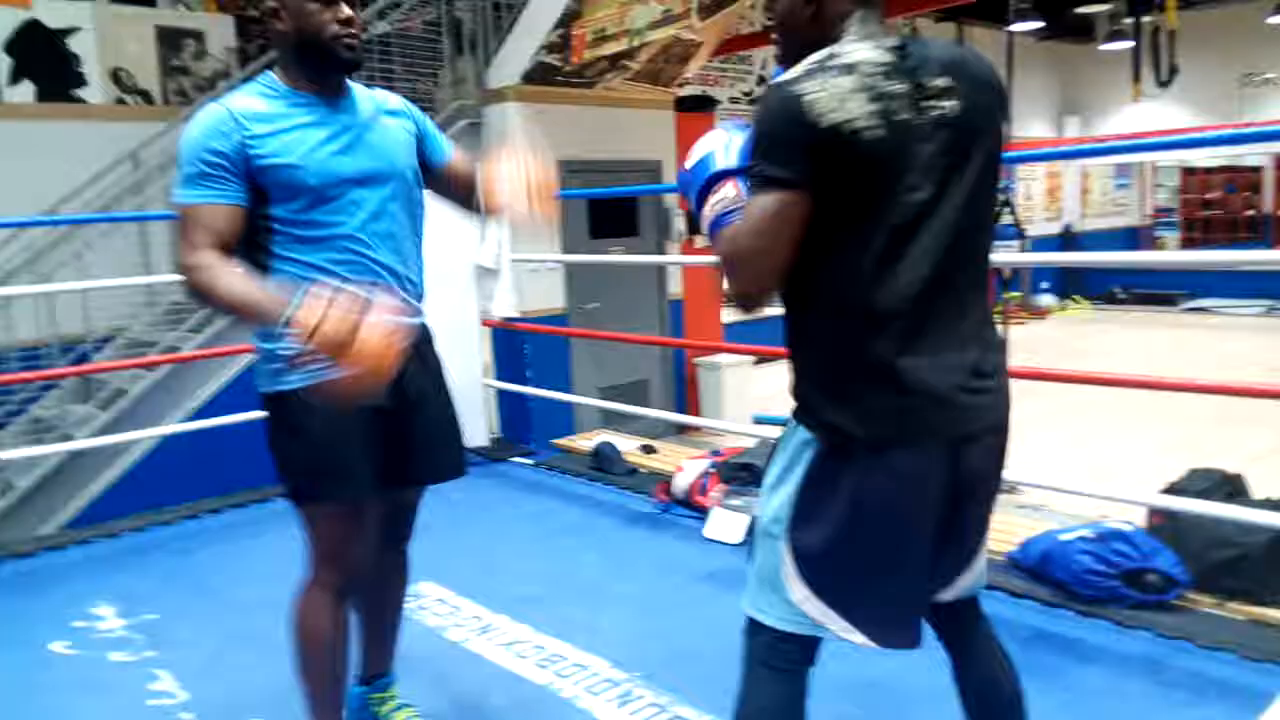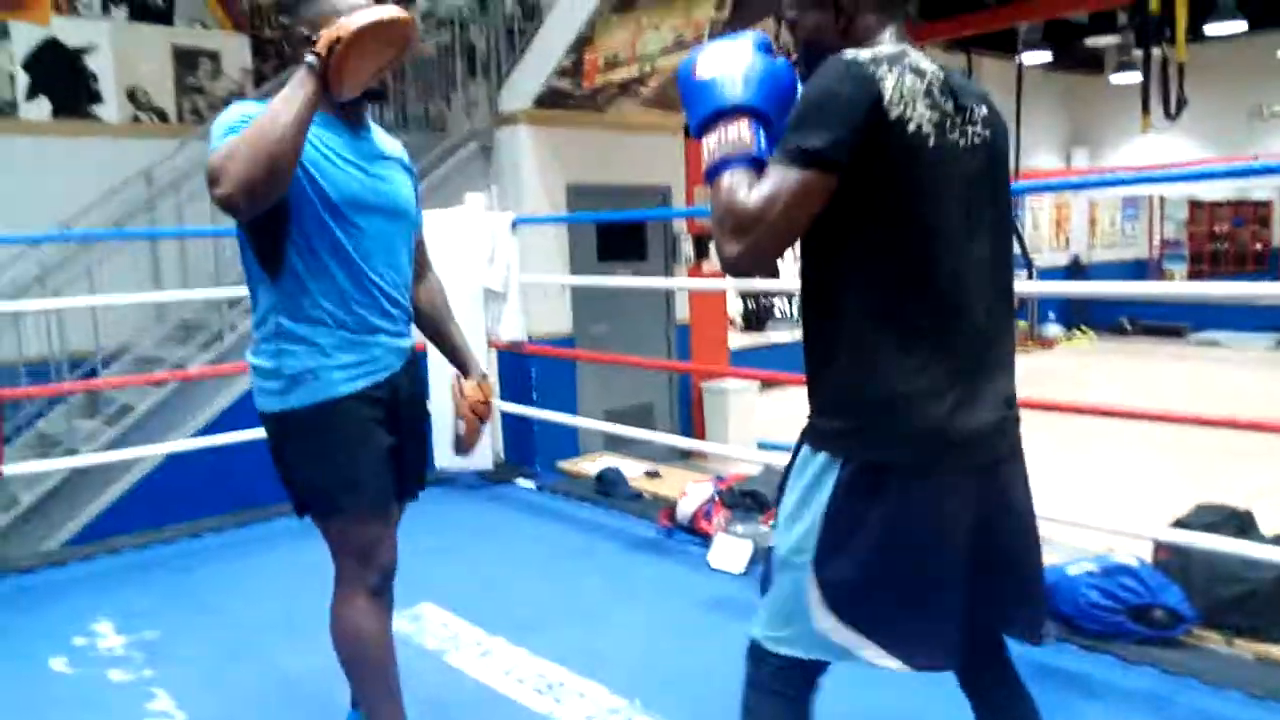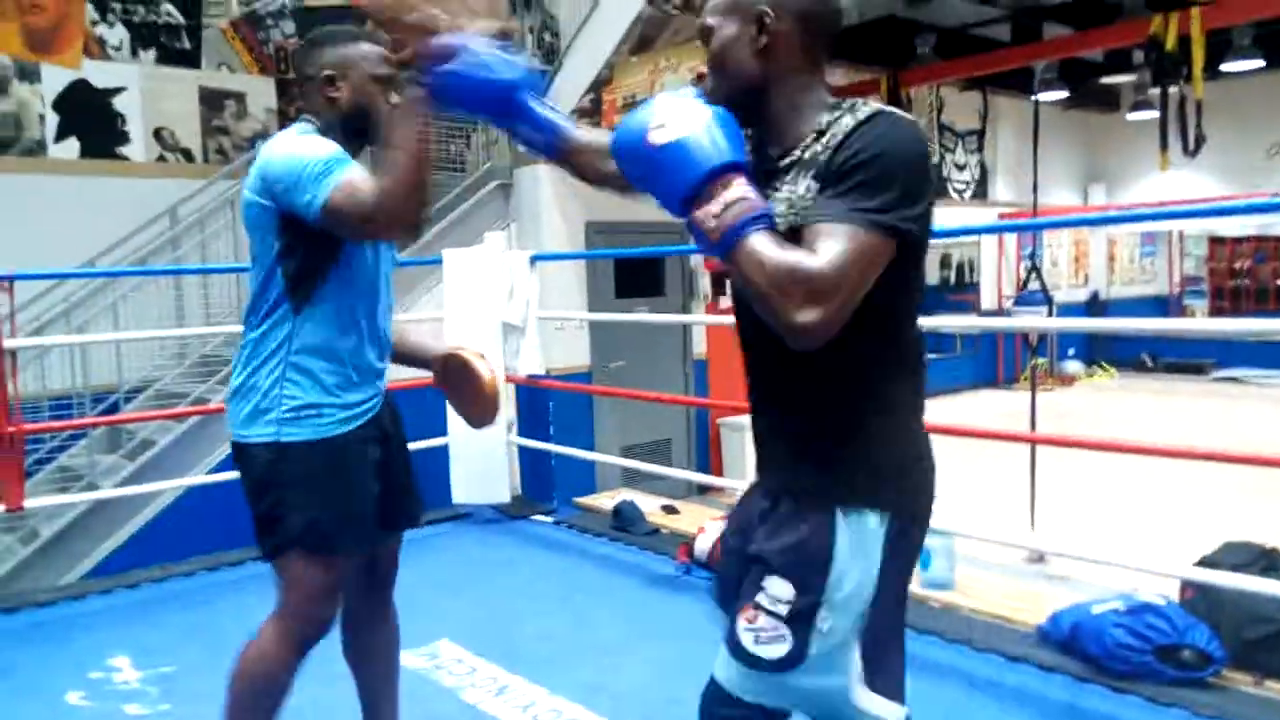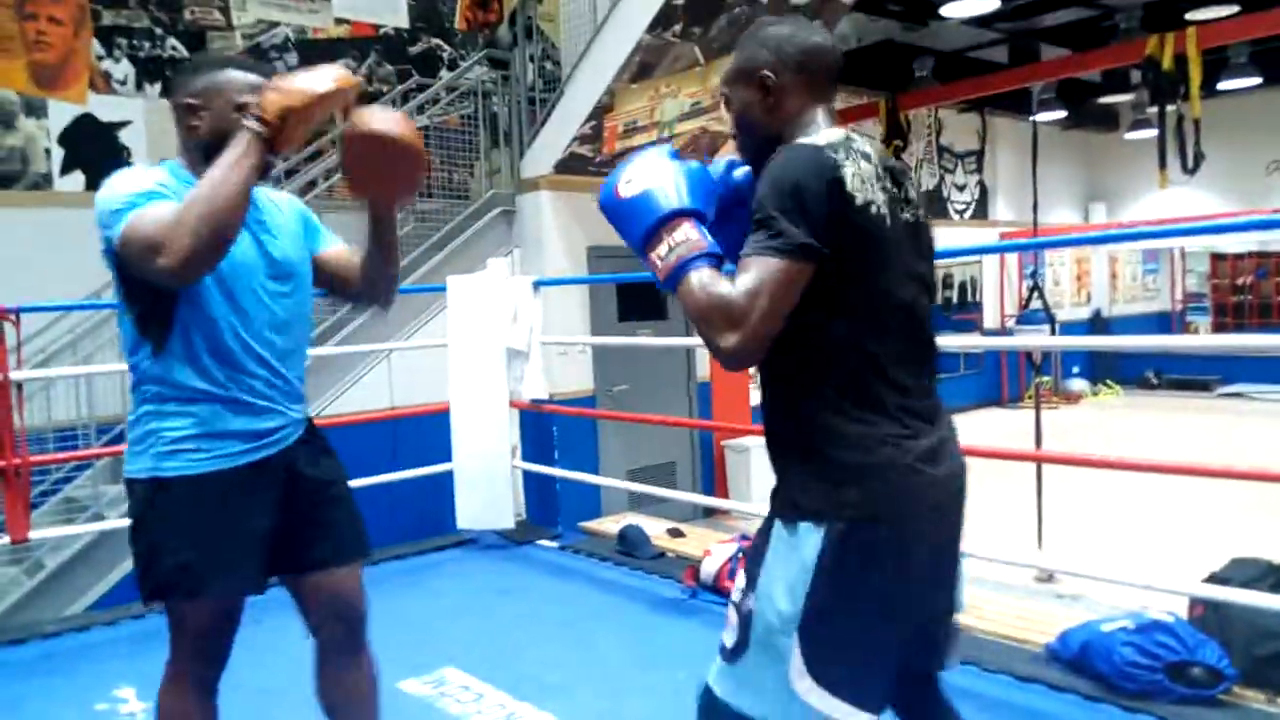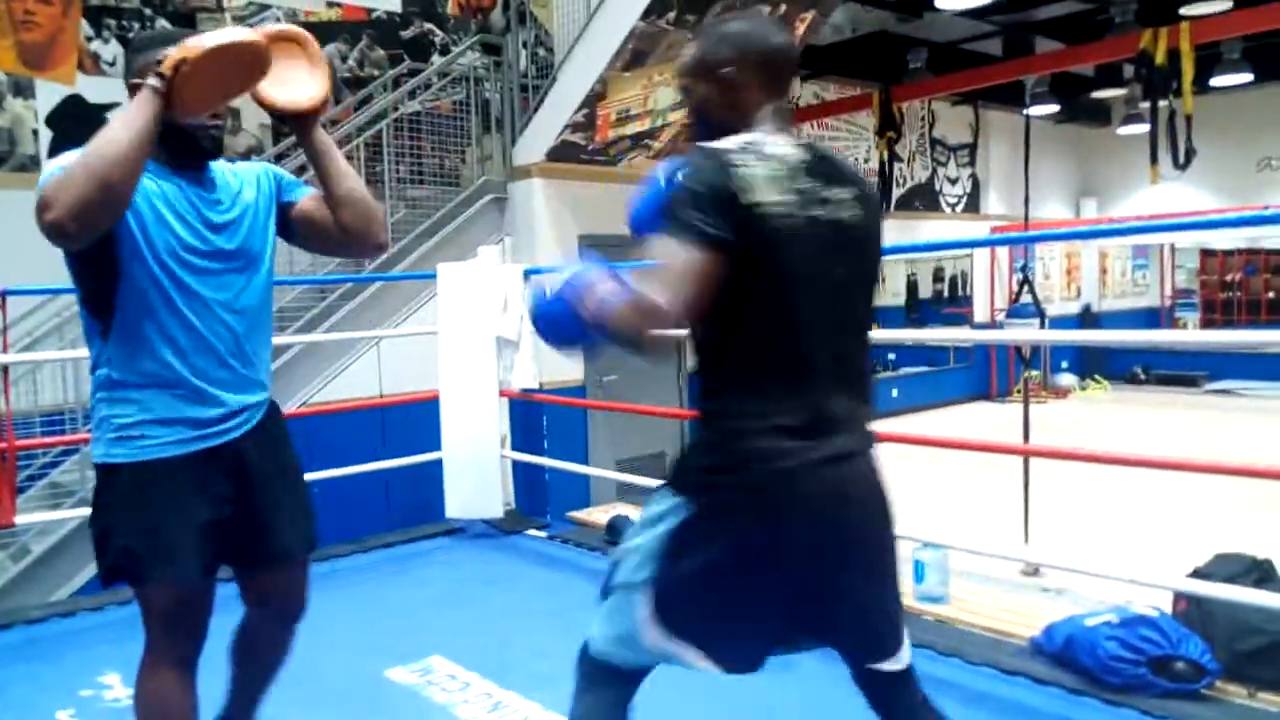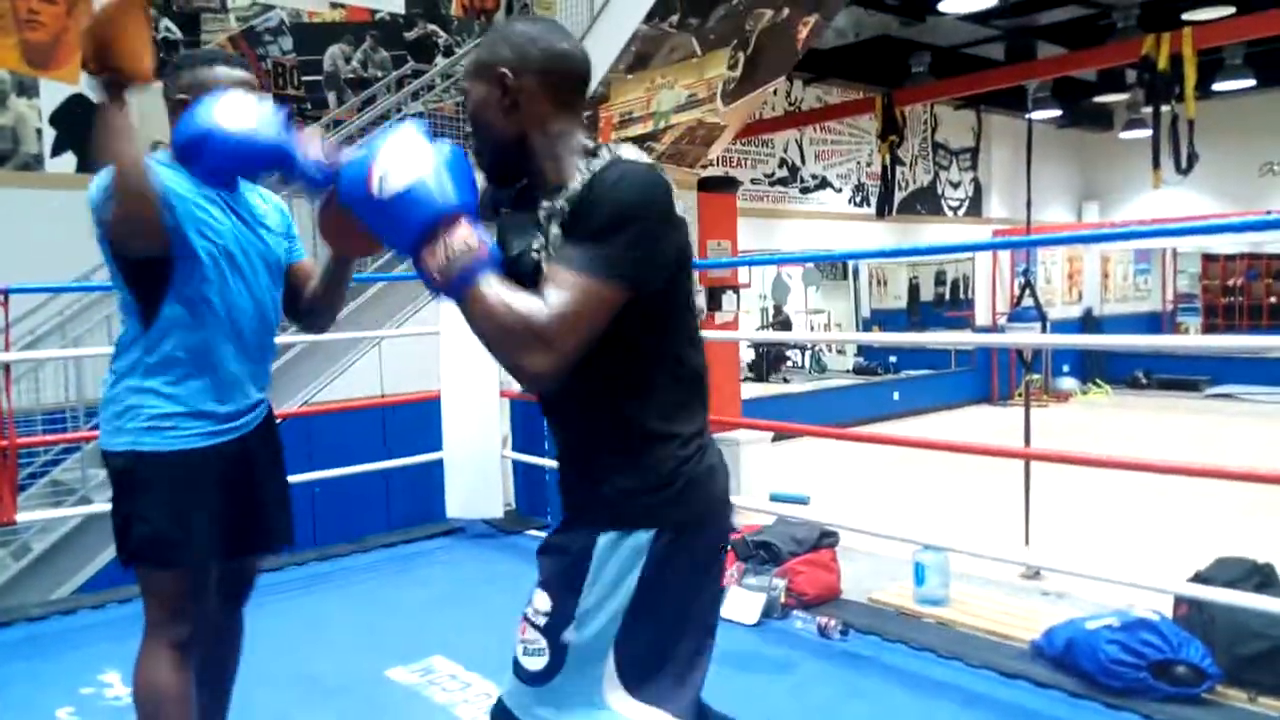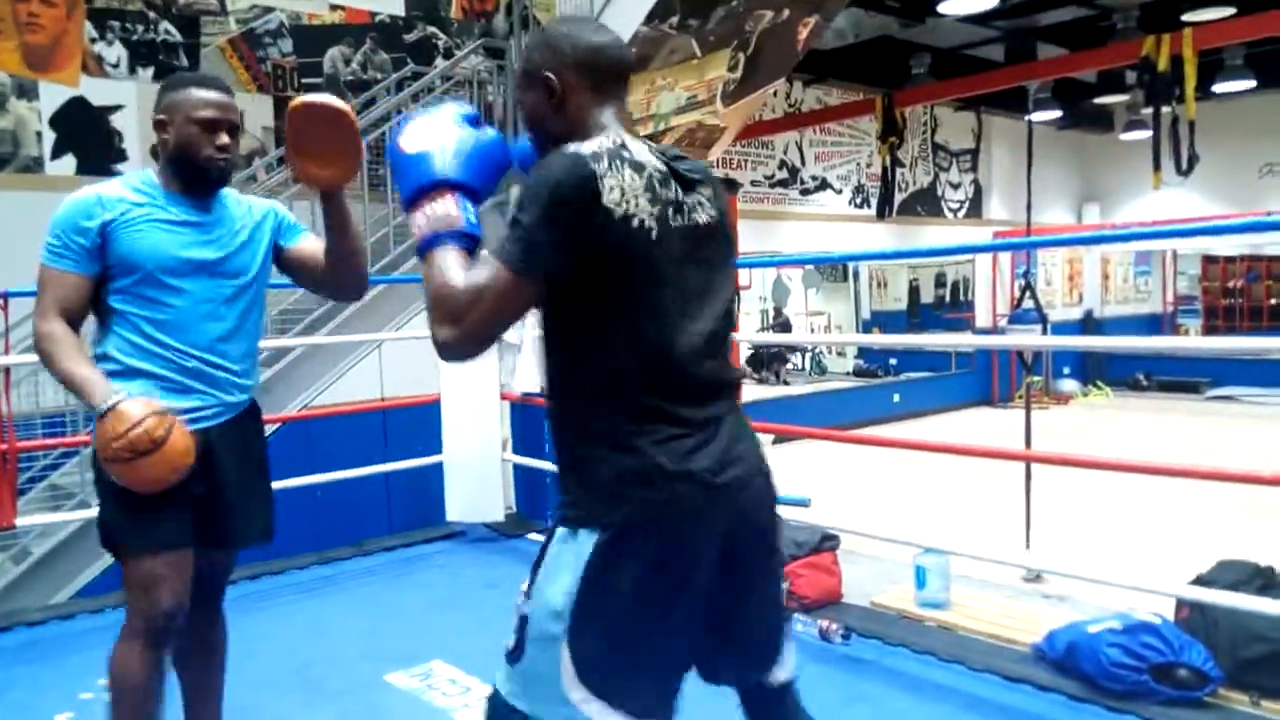
dt=0.4s
person 1, frame 1
left shoulder: (803, 98)
right shoulder: (972, 74)
left elbow: (751, 281)
left wrist: (723, 194)
left hip: (860, 418)
right hip: (973, 403)
left knee: (780, 637)
right knee: (957, 603)
person 1, frame 2
left shoulder: (850, 85)
right shoulder: (977, 111)
left elbow: (749, 243)
left wrist: (726, 123)
left hip: (878, 441)
right hip: (981, 437)
right knee: (978, 648)
person 1, frame 3
left shoulder: (882, 143)
right shoulder: (754, 149)
left elbow: (810, 308)
right elbow: (622, 163)
left wrist: (714, 193)
right wrist: (520, 107)
left hip: (855, 487)
right hip: (799, 476)
person 1, frame 4
left shoulder: (801, 172)
right shoulder: (889, 179)
left elbow: (734, 333)
left wrist: (670, 233)
right wrist: (742, 236)
left hip: (846, 500)
right hip: (922, 481)
person 1, frame 5
left shoulder: (721, 170)
right shoulder: (852, 187)
left elbow: (656, 317)
left wrist: (587, 295)
left hip: (741, 483)
right hip: (847, 479)
person 1, frame 6
left shoulder: (625, 187)
right shoulder: (557, 196)
left elbow: (540, 351)
left wrist: (451, 246)
left hip: (643, 510)
right hip: (643, 498)
person 1, frame 7
left shoulder: (571, 180)
right shoulder: (702, 184)
left elbow: (457, 331)
left wrist: (436, 205)
left hip: (634, 504)
right hip: (736, 483)
person 2, frame 1
left shoulder: (395, 114)
right shoulder: (229, 125)
left elbow: (468, 184)
right elbow: (203, 261)
left wrist: (504, 182)
right wrist: (291, 311)
left hip: (406, 353)
right hip: (318, 371)
left knee: (392, 535)
right knee: (341, 559)
person 2, frame 2
left shoulder: (392, 153)
right shoulder: (257, 123)
right elbow: (238, 191)
left wrist: (467, 365)
right wrist: (314, 70)
left hip: (393, 376)
right hip: (316, 385)
left knee: (369, 563)
right knee: (367, 569)
person 2, frame 3
left shoulder: (355, 173)
right shoulder: (295, 155)
right elbow: (399, 217)
left wrist: (437, 357)
right wrist: (407, 77)
left hip: (359, 416)
right hip: (296, 422)
left knee: (374, 588)
right knee: (308, 610)
person 2, frame 4
left shoulder: (287, 211)
right shoulder: (137, 190)
left elbow: (373, 289)
right elbow: (180, 256)
left wrist: (381, 210)
right wrist: (252, 133)
left hip: (294, 447)
right hip: (194, 464)
left knee: (344, 620)
right knee: (199, 655)
person 2, frame 5
left shoulder: (257, 183)
right shoulder: (106, 181)
left elbow: (366, 238)
right elbow: (66, 217)
left wrist: (310, 127)
right wrist: (150, 93)
left hip: (251, 433)
right hip: (152, 451)
left knee: (282, 604)
right knee: (176, 635)
person 2, frame 6
left shoulder: (271, 208)
right shoulder: (143, 182)
left elbow: (313, 315)
right elbow: (145, 235)
left wrist: (345, 248)
right wrist: (114, 98)
left hip: (248, 431)
right hip: (165, 437)
left knee: (227, 601)
right knee: (178, 624)
person 2, frame 7
left shoulder: (262, 218)
right shoulder: (97, 208)
left elbow: (349, 284)
right elbow: (52, 323)
left wrist: (331, 192)
right wrist: (108, 401)
left hip: (231, 430)
left knee: (206, 598)
right knee: (158, 607)
